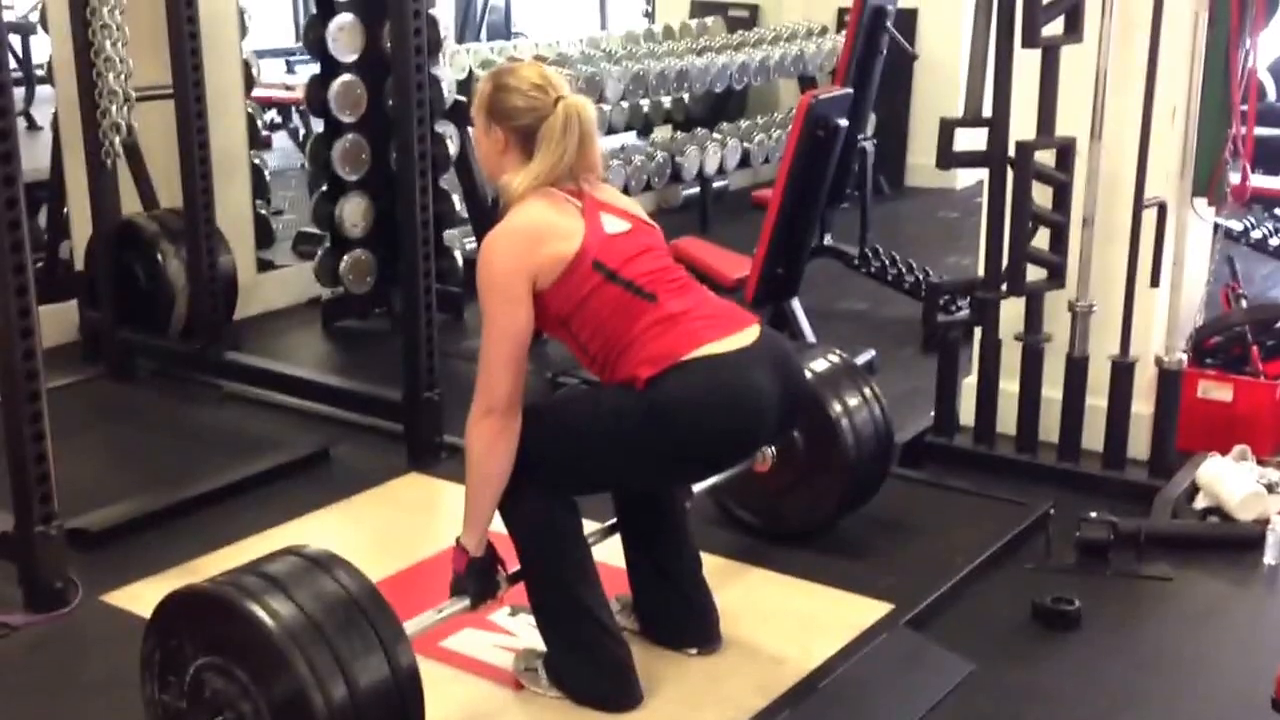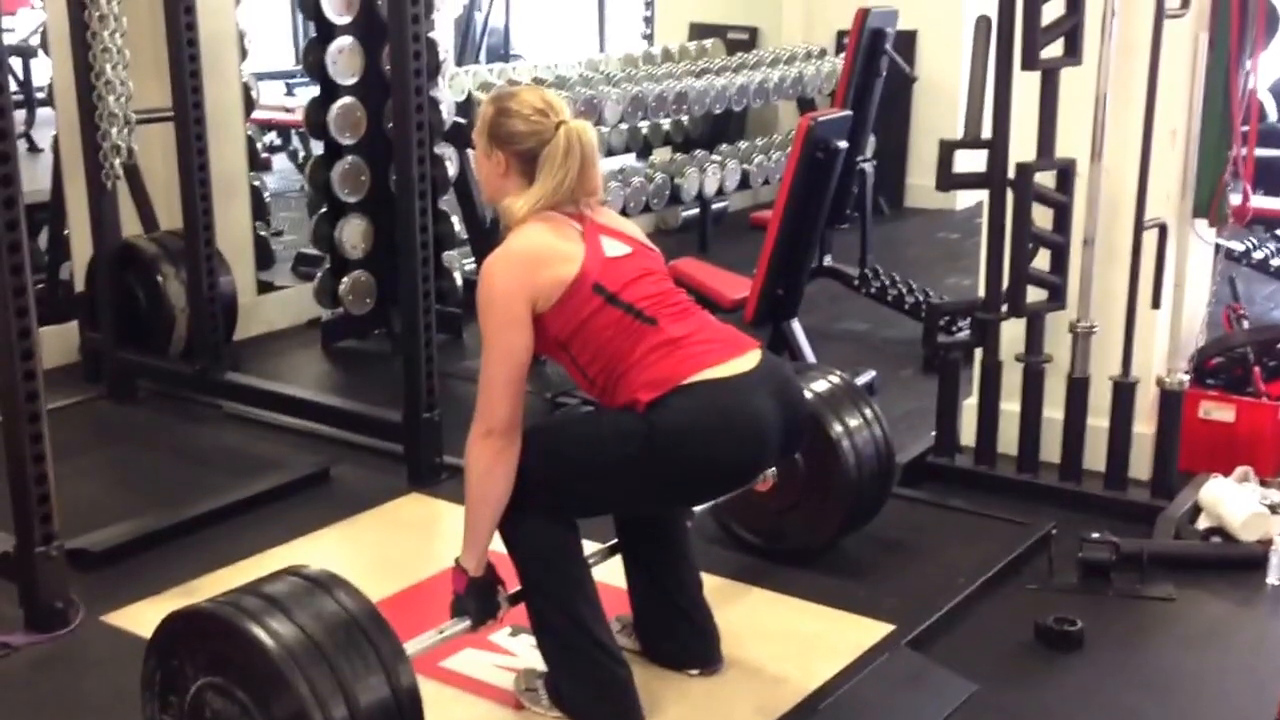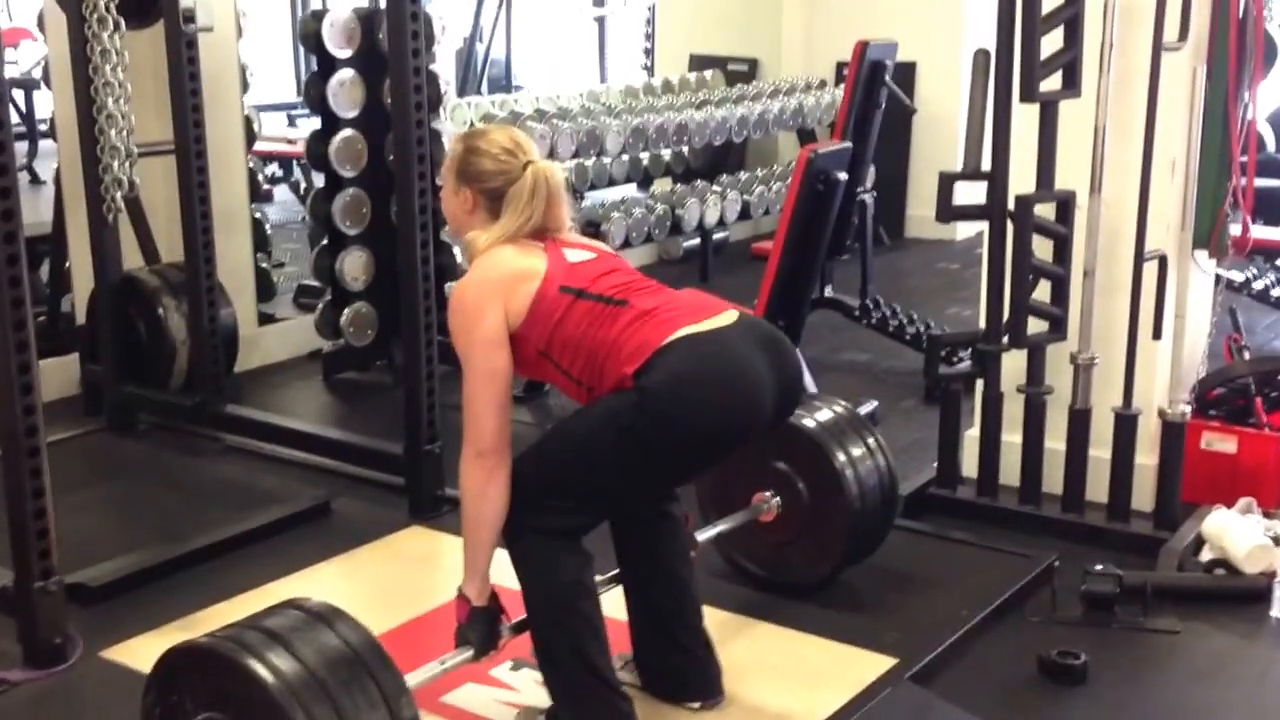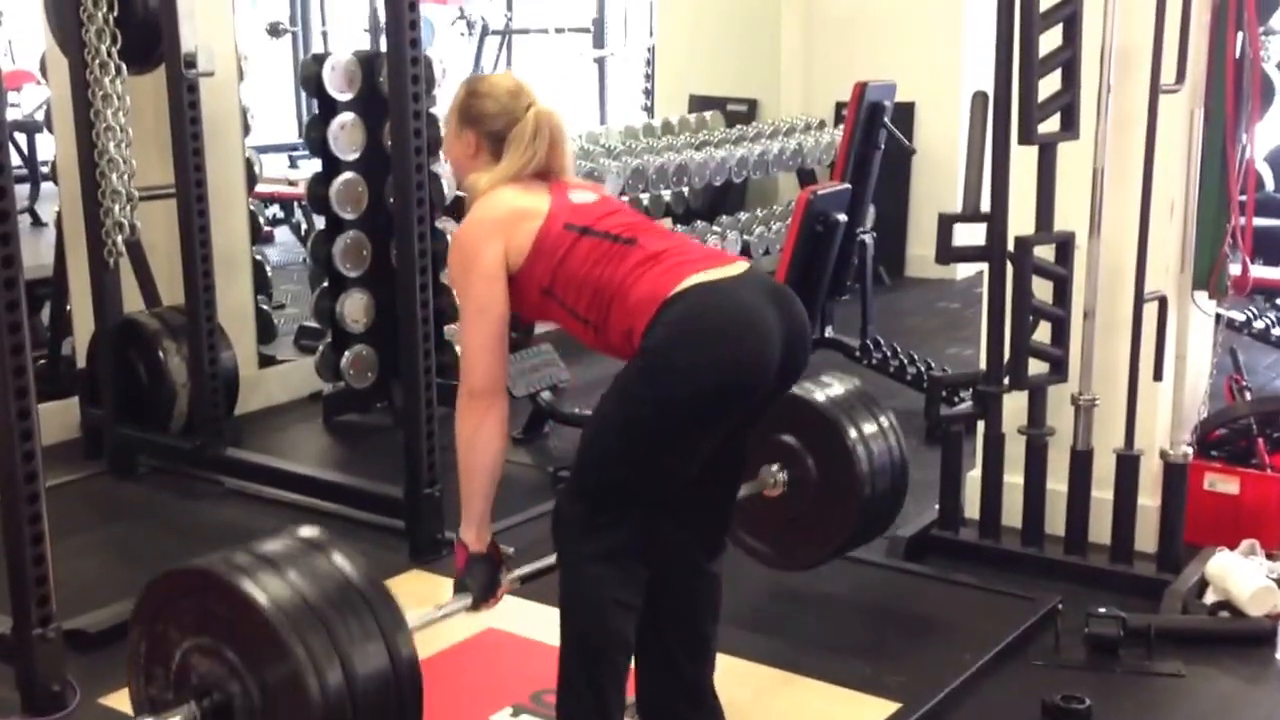
dt=0.7s
person 1, frame 1
left shoulder: (513, 239)
right shoulder: (607, 199)
left elbow: (497, 409)
left wrist: (473, 543)
left hip: (710, 398)
right hip: (772, 369)
left knee: (524, 459)
right knee: (630, 425)
left ankle: (592, 671)
right ankle: (678, 616)
person 1, frame 2
left shoulder: (513, 263)
right shoulder: (608, 223)
left elbow: (496, 432)
left wrist: (472, 567)
left hip: (709, 426)
right hip: (775, 396)
left knee: (523, 484)
right knee: (630, 448)
right ankle: (680, 637)
person 1, frame 3
left shoulder: (481, 288)
right shoulder: (572, 249)
left elbow: (487, 454)
left wrist: (475, 592)
left hip: (699, 384)
right hip: (768, 359)
left knee: (534, 510)
right knee: (631, 478)
right ankle: (683, 672)
person 1, frame 4
left shoulder: (482, 228)
right shoulder: (575, 195)
left elbow: (483, 396)
left wrist: (475, 538)
left hip: (704, 338)
right hip: (775, 314)
left knee: (595, 534)
right knee: (684, 527)
